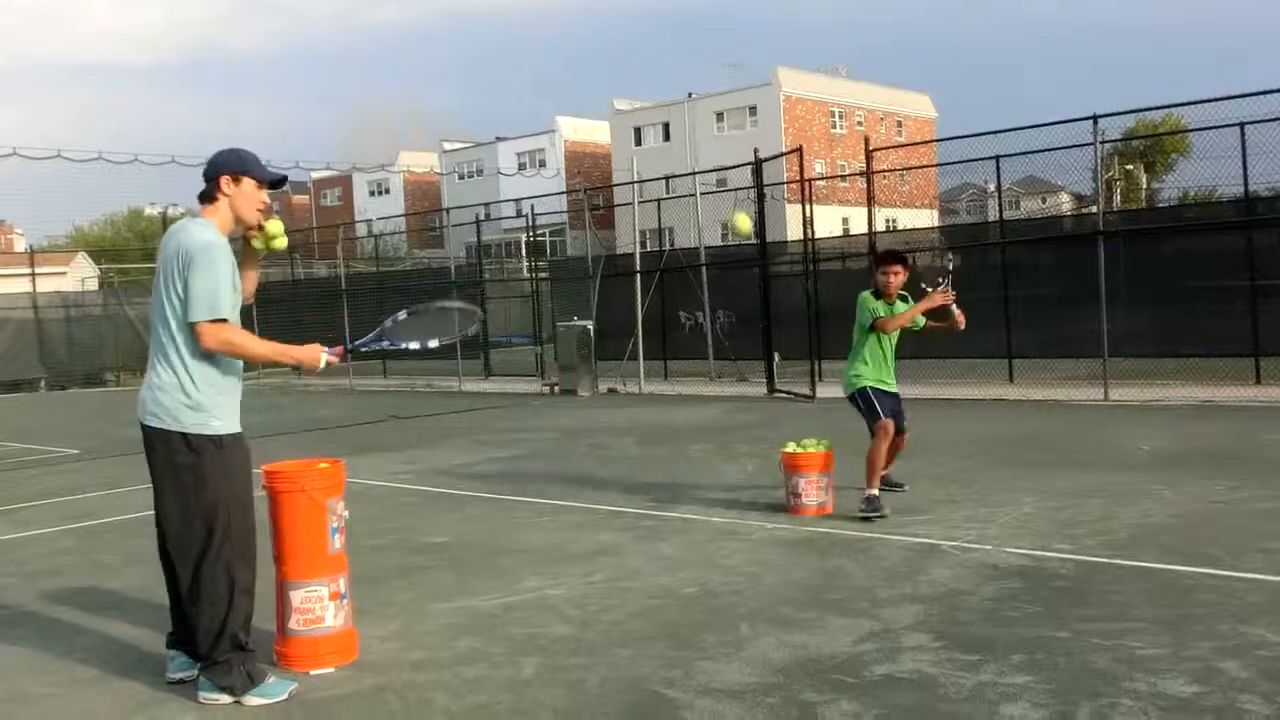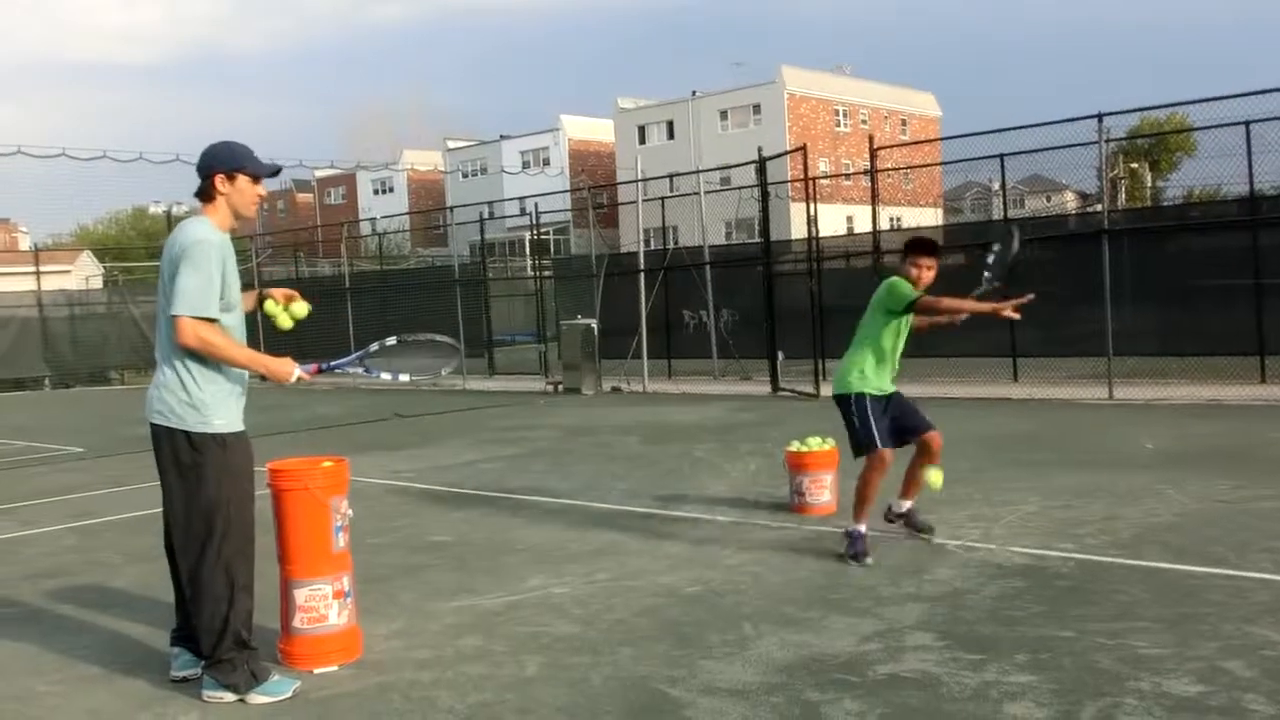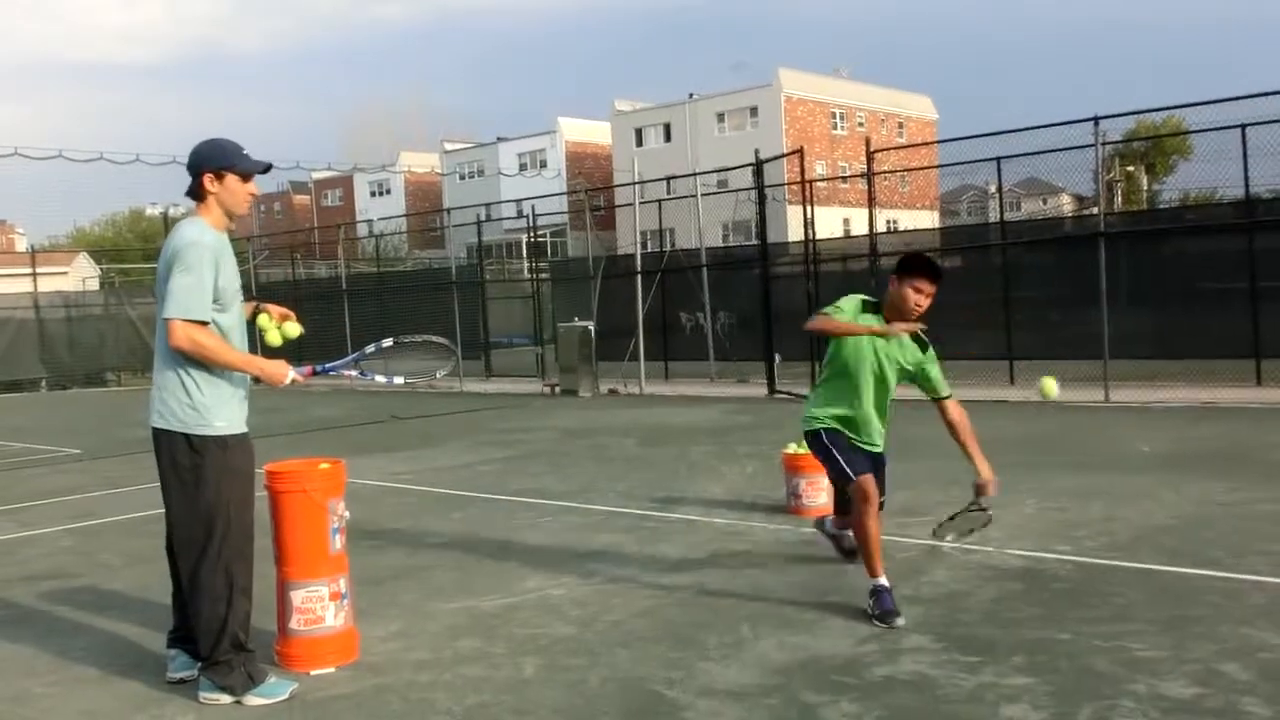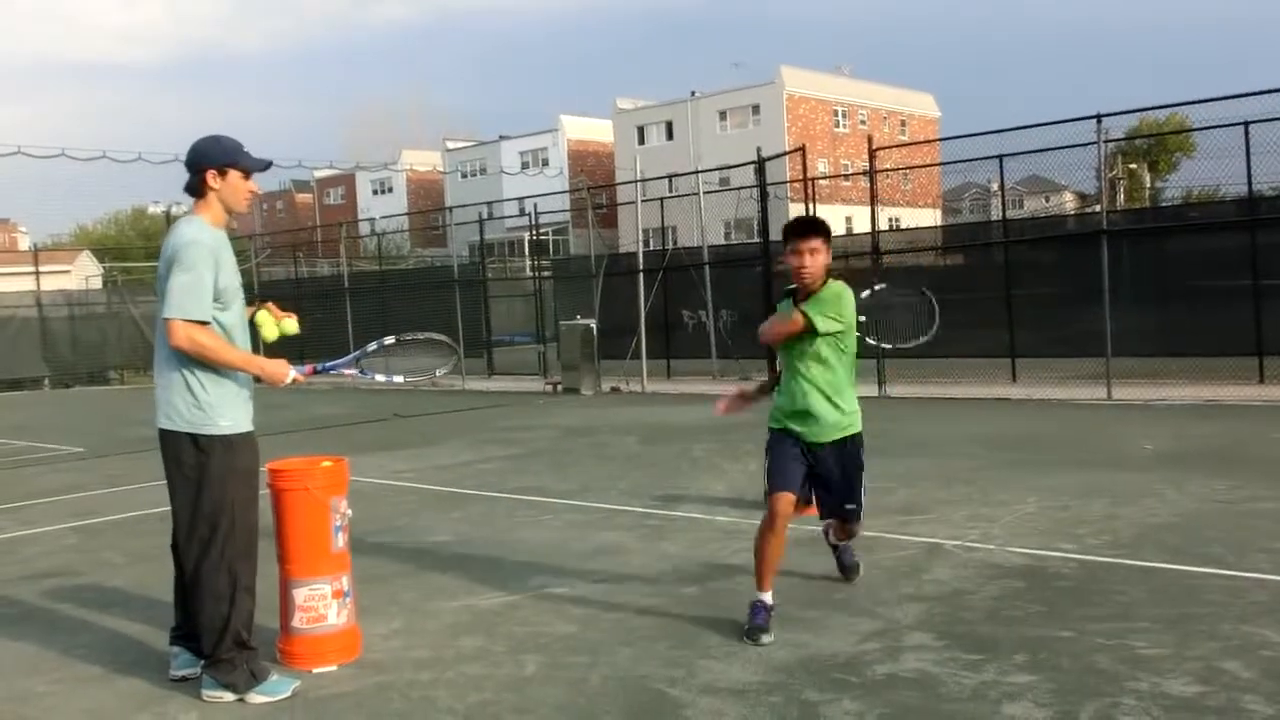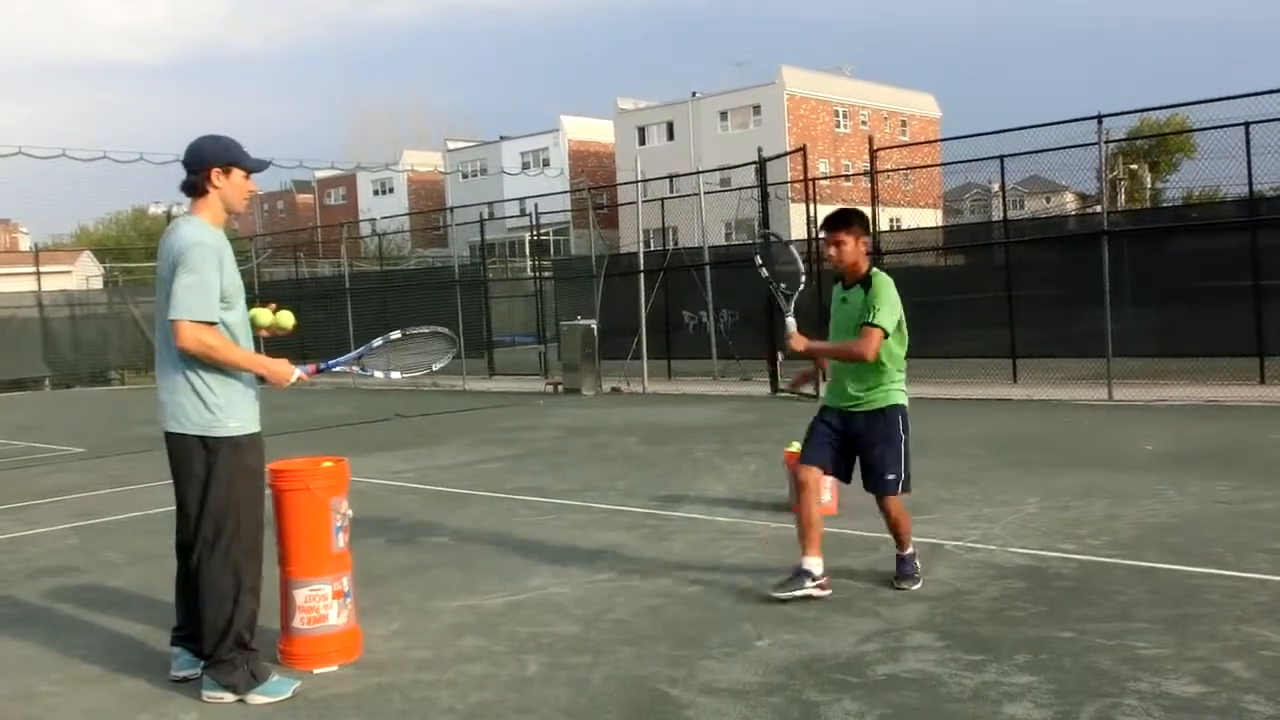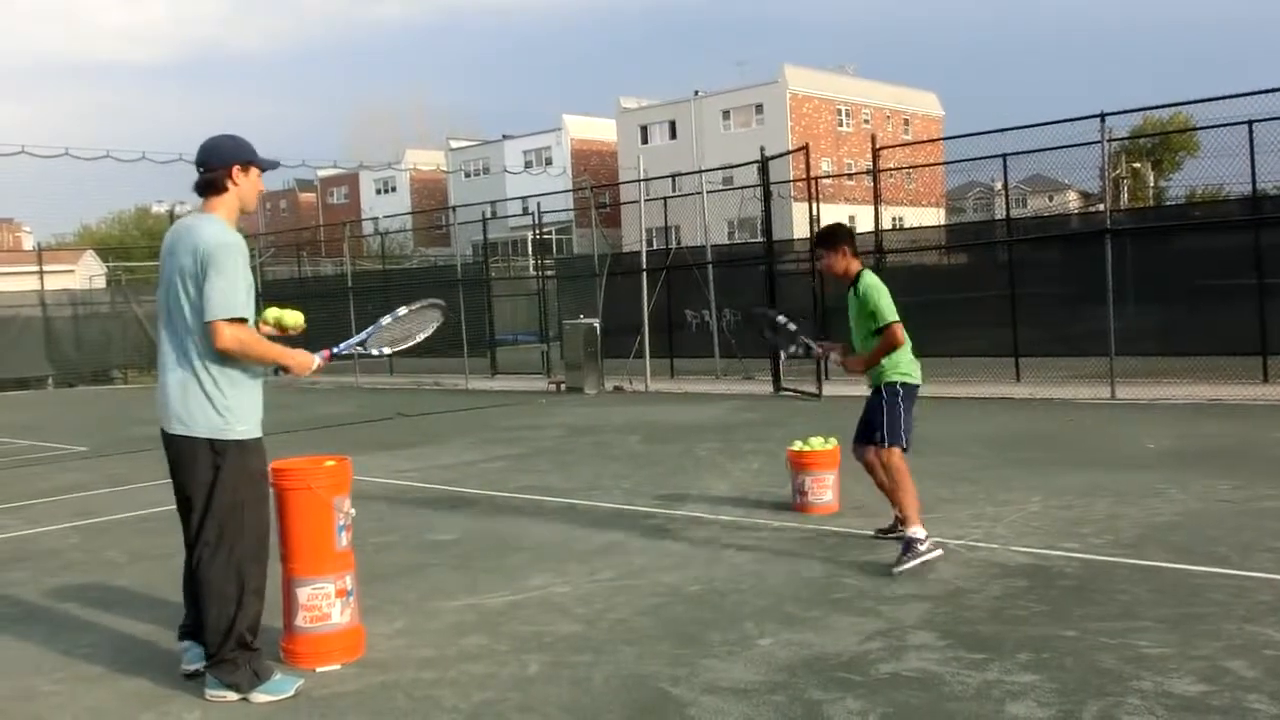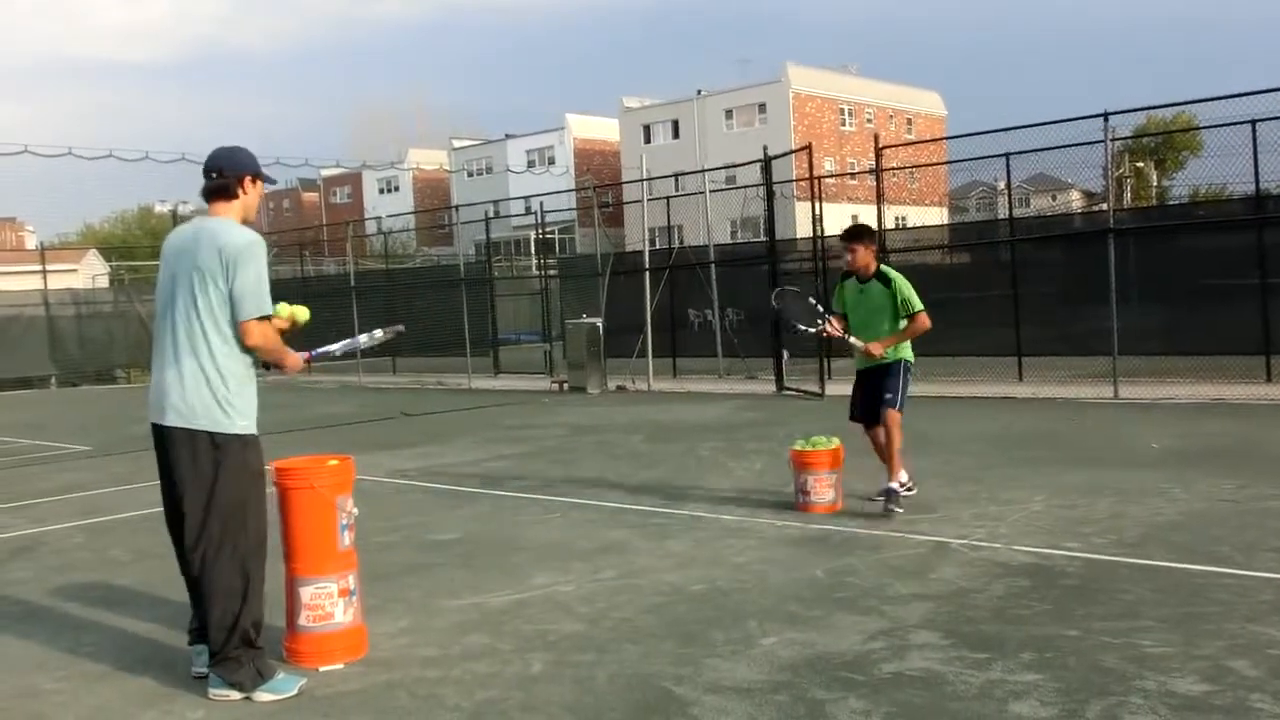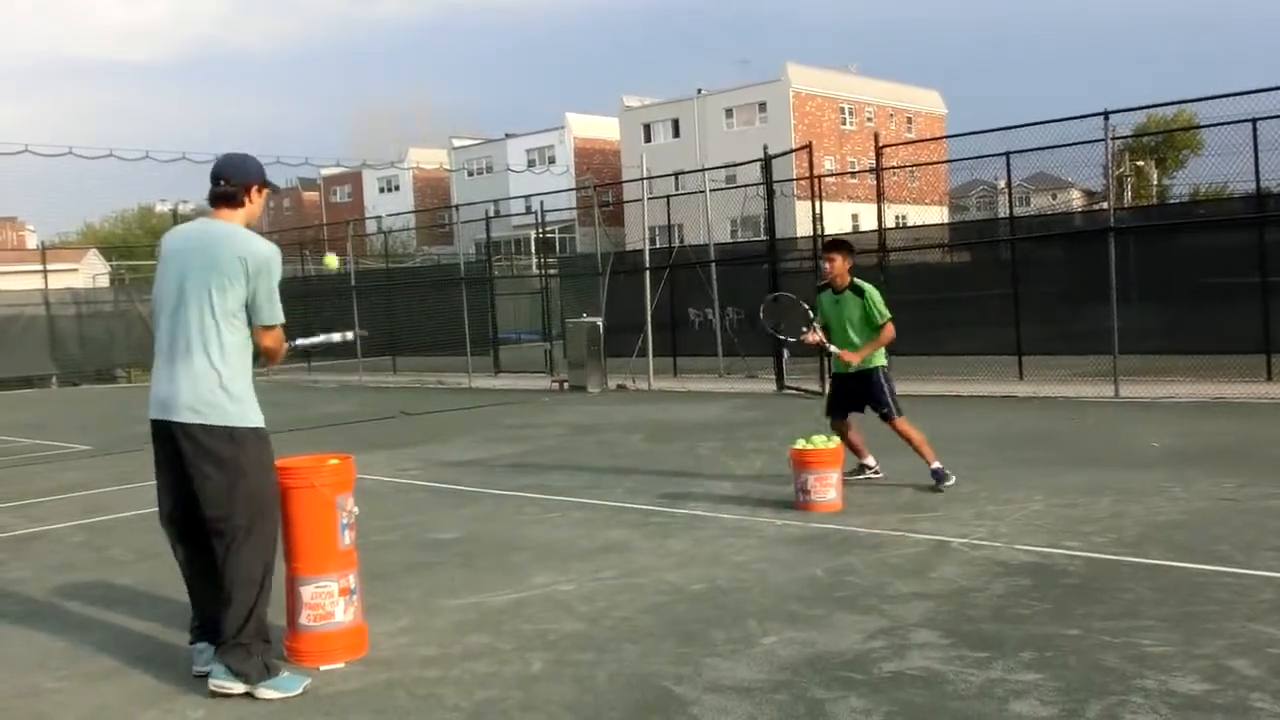
dt=0.5s
person 1, frame 1
left shoulder: (184, 234)
right shoulder: (208, 243)
left elbow: (236, 296)
right elbow: (213, 334)
left wrist: (255, 250)
right wrist: (295, 354)
left hip: (169, 415)
right hip: (200, 422)
left knee: (187, 539)
right knee: (225, 545)
left ankle: (187, 648)
right ankle: (225, 670)
person 1, frame 2
left shoulder: (196, 236)
right shoulder: (204, 241)
right elbow: (191, 331)
left wrist: (259, 297)
right wrist: (266, 364)
left hip: (182, 416)
right hip: (205, 421)
left knee: (193, 537)
right knee: (224, 542)
left ankle: (191, 646)
right ankle: (229, 668)
person 1, frame 3
left shoulder: (204, 239)
right shoulder: (198, 243)
right elbow: (183, 333)
left wrist: (255, 308)
right wrist: (261, 366)
left hip: (190, 420)
right hip: (205, 424)
left knee: (194, 541)
right knee: (223, 546)
left ankle: (187, 648)
right ankle: (226, 671)
person 1, frame 4
left shoulder: (204, 237)
right shoulder: (197, 242)
right elbow: (183, 333)
left wrist: (252, 311)
right wrist: (261, 366)
left hip: (199, 420)
right hip: (212, 424)
left knee: (200, 539)
right knee: (227, 544)
left ankle: (190, 646)
right ankle: (229, 669)
person 1, frame 5
left shoulder: (188, 235)
right shoulder: (200, 242)
right elbow: (189, 334)
left wrist: (248, 322)
right wrist: (264, 366)
left hip: (196, 419)
right hip: (219, 423)
left knee: (202, 538)
right knee: (232, 544)
left ankle: (191, 646)
right ankle: (230, 669)
person 1, frame 6
left shoulder: (181, 232)
right shoulder: (223, 241)
right elbow: (225, 337)
left wrist: (257, 327)
right wrist: (286, 355)
left hip: (184, 416)
right hip: (220, 422)
left knee: (206, 537)
right knee: (235, 542)
left ankle: (198, 641)
right ankle: (232, 668)
person 1, frame 7
left shoulder: (177, 240)
right shoulder: (242, 242)
right elbow: (253, 335)
left wrist: (268, 321)
right wrist: (286, 357)
left hip: (170, 410)
right hip: (216, 416)
left knee: (196, 535)
right knee: (233, 540)
left ankle: (207, 642)
right ankle: (235, 667)
person 1, frame 8
left shoulder: (172, 240)
right shoulder: (258, 251)
right elbow: (268, 339)
right wrist: (279, 350)
left hip: (168, 407)
right hip: (223, 412)
left knee: (192, 530)
right knee: (250, 530)
left ankle: (208, 640)
right ankle: (241, 659)
person 2, frame 1
left shoulder: (904, 301)
right shoulder: (866, 298)
left elbow: (923, 324)
right elbow: (886, 326)
left wrist: (950, 322)
right wrist: (926, 303)
left hip: (887, 381)
right hip: (861, 380)
left knee: (900, 437)
right knee: (884, 429)
left ankle: (879, 473)
right ankle: (870, 497)
person 2, frame 2
left shoulder: (911, 296)
right shoulder: (894, 286)
right elbow: (934, 304)
left wrist: (945, 319)
right wrist: (992, 308)
left hip: (882, 386)
right hip: (857, 386)
left knee: (931, 442)
right knee: (881, 455)
left ankle: (901, 507)
right ankle: (856, 531)
person 2, frame 3
left shoulder: (918, 349)
right shoulder: (860, 305)
left elbow: (949, 407)
right elbow: (816, 324)
left wrist: (980, 463)
right wrist: (884, 327)
left hip: (872, 433)
right hip: (828, 422)
left knee: (864, 509)
right knee: (865, 496)
left ankle: (836, 525)
right ankle: (880, 587)
person 2, frame 4
left shoulder: (839, 296)
right shoulder: (785, 303)
left elbow: (771, 333)
left wrist: (764, 324)
right wrist: (756, 391)
left hip: (838, 429)
right hip: (789, 426)
left knee: (848, 521)
right knee: (779, 509)
left ankle: (837, 538)
right ankle: (763, 601)
person 2, frame 5
left shoulder: (881, 289)
right shoulder: (839, 287)
left elbow: (864, 350)
left wrist: (807, 346)
right wrist: (815, 366)
left hip: (882, 405)
right hip: (838, 405)
left knee: (888, 498)
right knee: (807, 478)
left ankle: (907, 555)
right ankle: (811, 571)
person 2, frame 6
left shoulder: (867, 286)
right shoulder: (859, 286)
left elbow: (896, 337)
left wrist: (861, 363)
right wrist: (843, 350)
left hip: (895, 380)
right hip: (886, 381)
left knee: (889, 455)
right knee: (863, 451)
left ankle: (919, 539)
right ankle: (905, 517)
person 2, frame 7
left shoulder: (894, 281)
right shoulder: (845, 282)
left elbow: (923, 322)
right elbow: (843, 318)
left wrist: (884, 345)
right wrist: (835, 327)
left hip: (894, 360)
right hip: (865, 364)
left knee: (890, 418)
right knee: (870, 427)
left ankle: (893, 488)
right ankle: (900, 480)
person 2, frame 8
left shoulder: (866, 292)
right shoulder: (822, 294)
left elbow: (888, 331)
right elbow: (824, 328)
left wrist: (859, 355)
right wrist: (816, 336)
left hip: (871, 366)
right hip: (842, 370)
left knee: (897, 422)
right knee: (838, 423)
left ankle: (936, 467)
right ankle: (869, 464)
